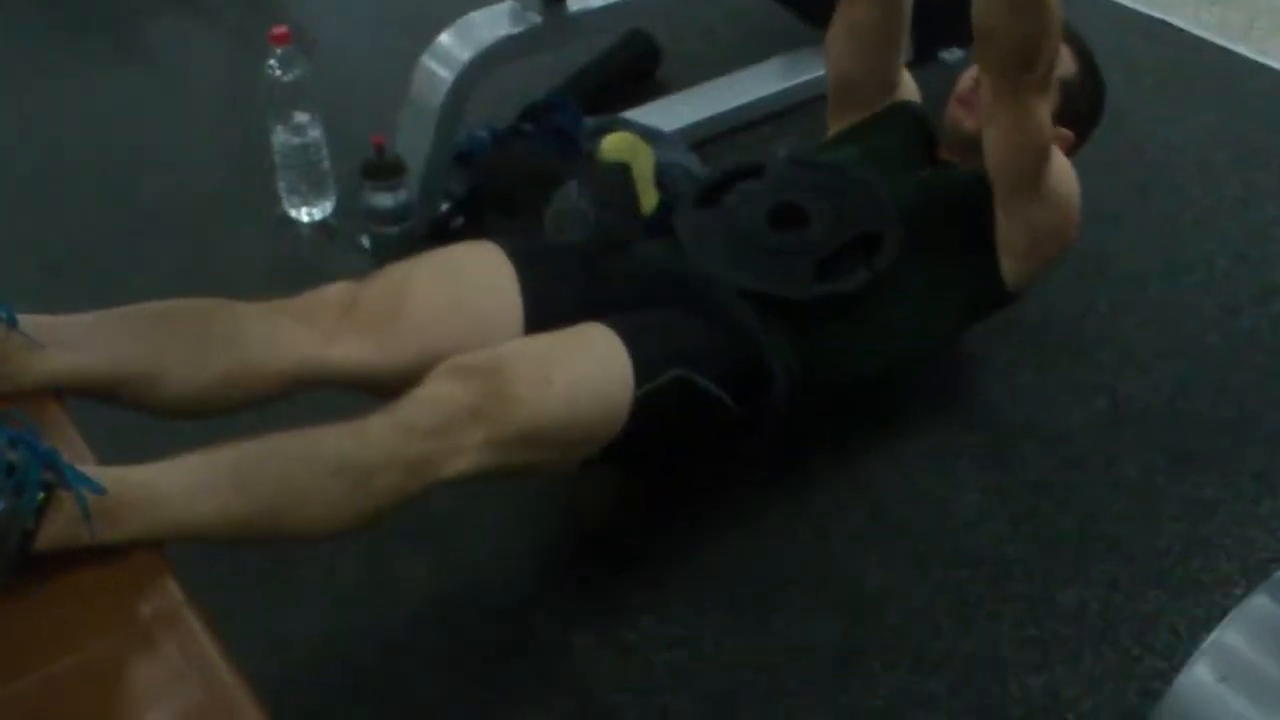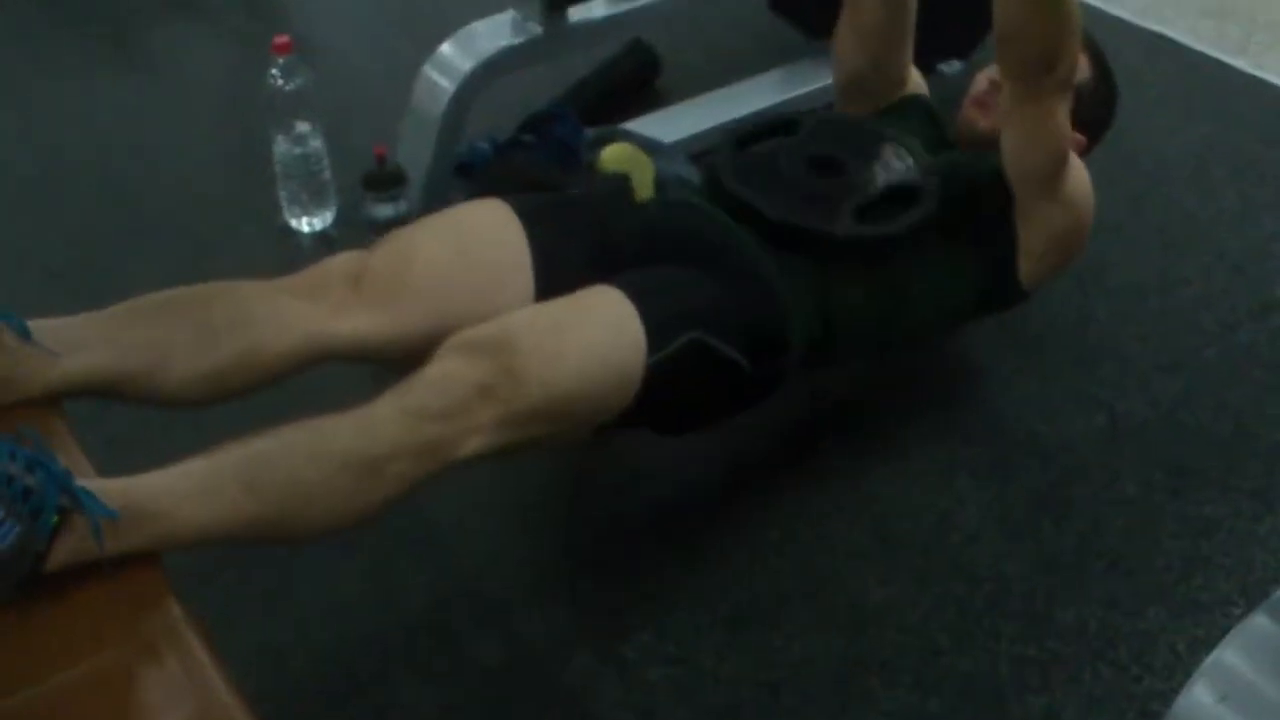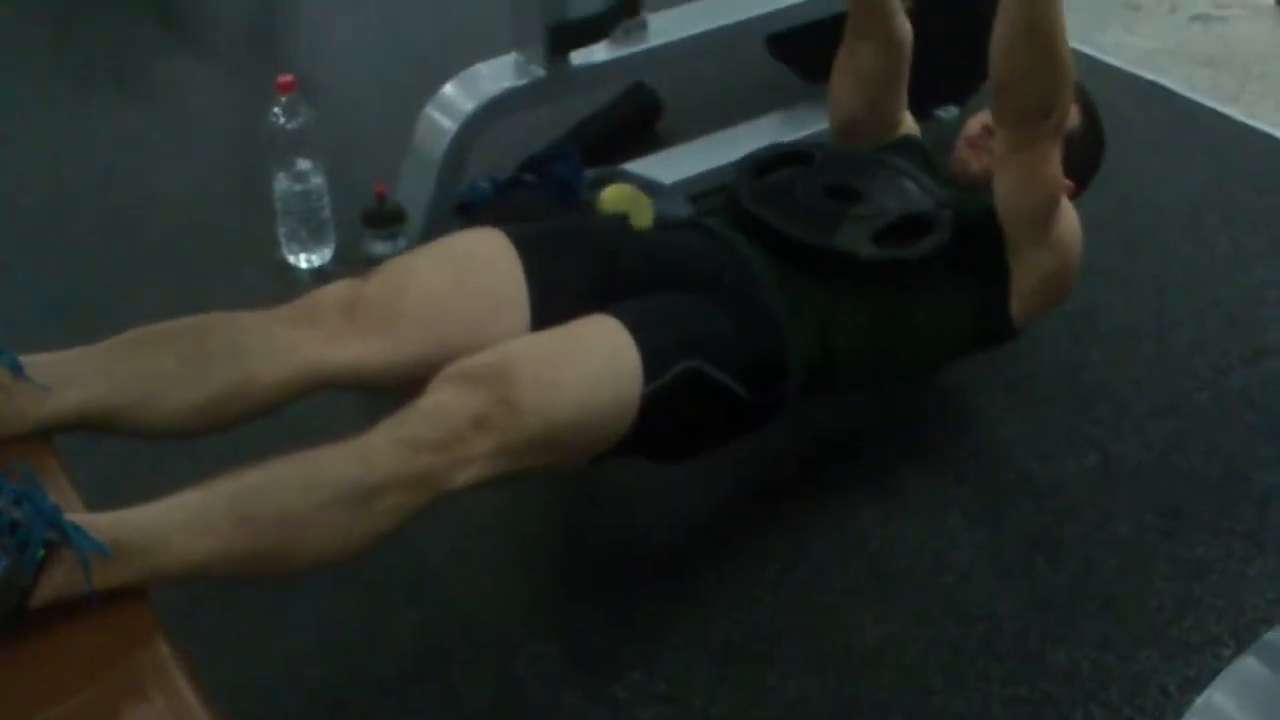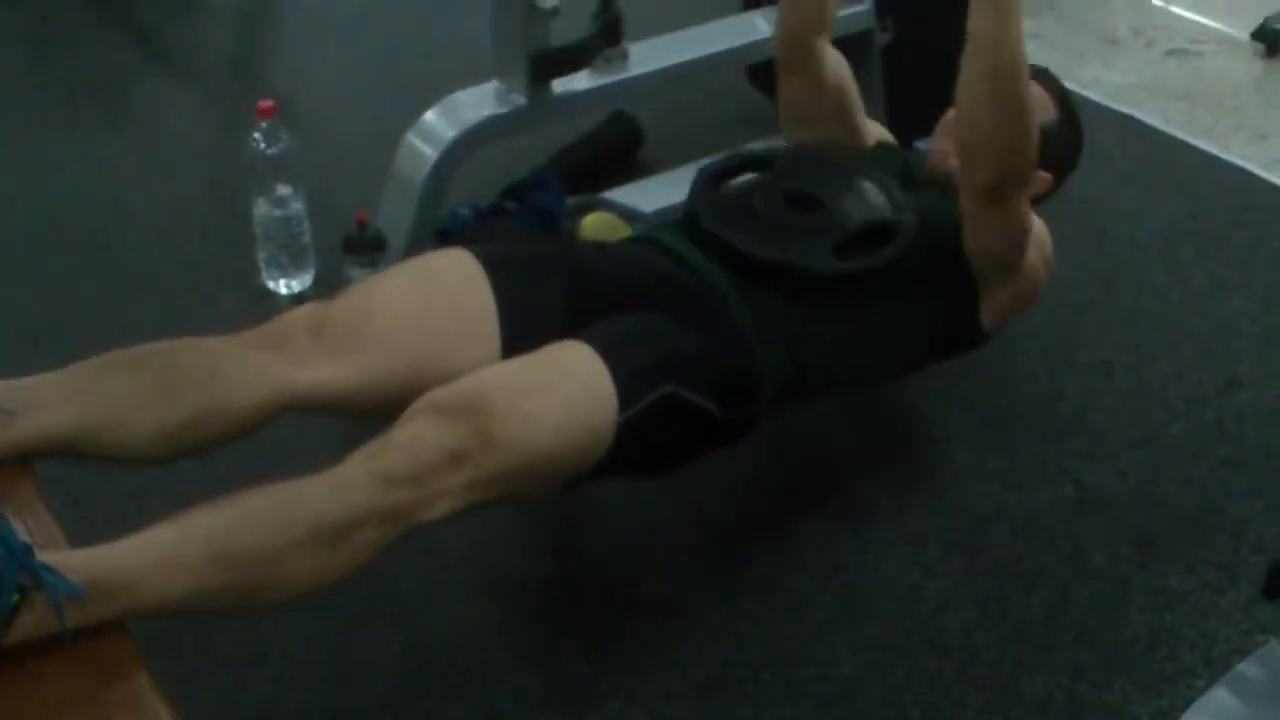
dt=0.2s
person 1, frame 1
left shoulder: (1028, 210)
right shoulder: (890, 119)
left hip: (743, 340)
right hip: (648, 268)
left knee: (465, 407)
right knee: (342, 317)
person 1, frame 2
left shoulder: (1043, 209)
right shoulder: (902, 113)
left hip: (750, 299)
right hip: (665, 223)
left knee: (472, 384)
right knee: (345, 289)
person 1, frame 3
left shoulder: (1033, 249)
right shoulder: (896, 155)
left elbow: (1032, 110)
left hip: (747, 329)
right hip: (659, 250)
left knee: (462, 417)
right knee: (337, 321)
person 1, frame 4
left shoulder: (1004, 259)
right shoulder: (871, 160)
left elbow: (993, 174)
left hip: (721, 344)
right hip: (627, 262)
left knee: (440, 449)
right knee: (305, 344)
